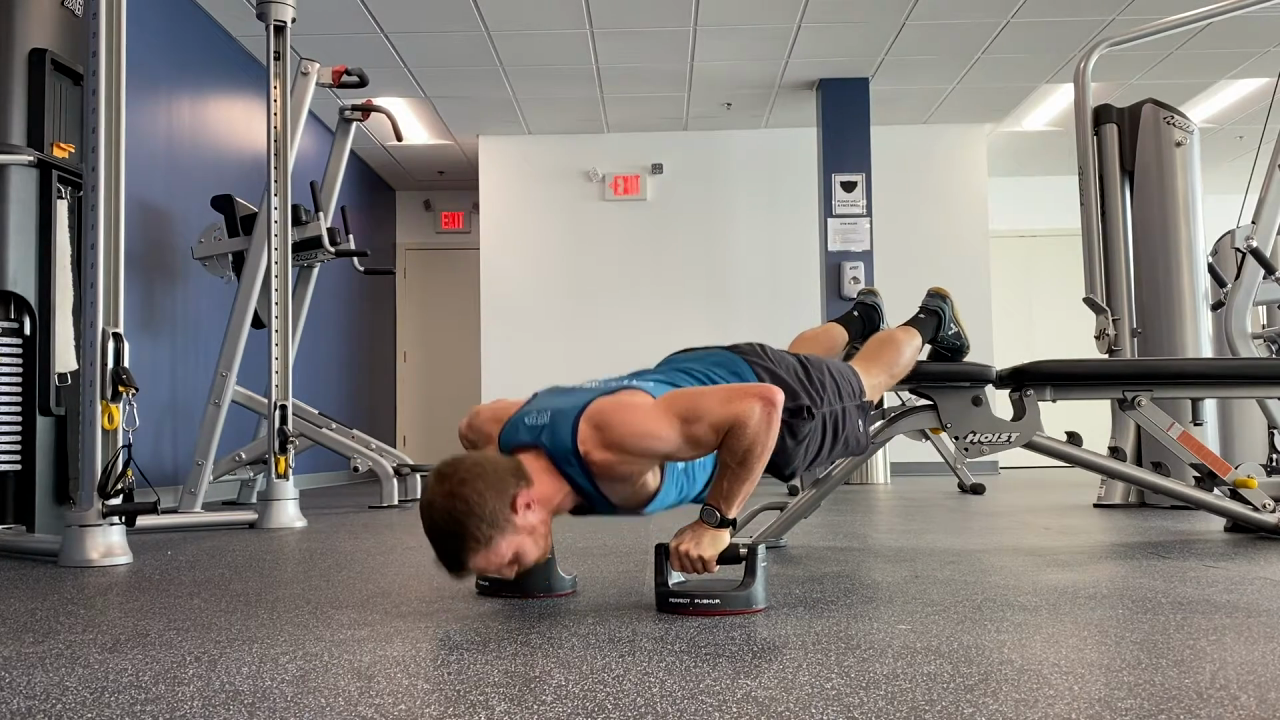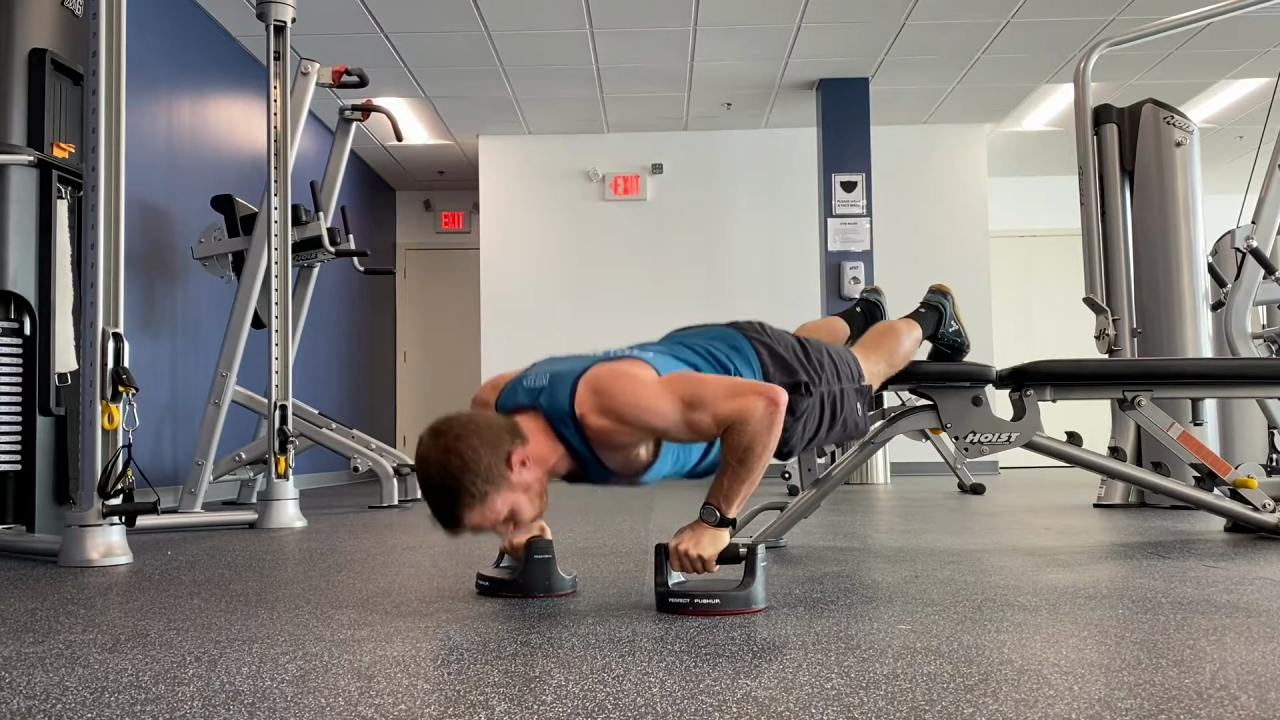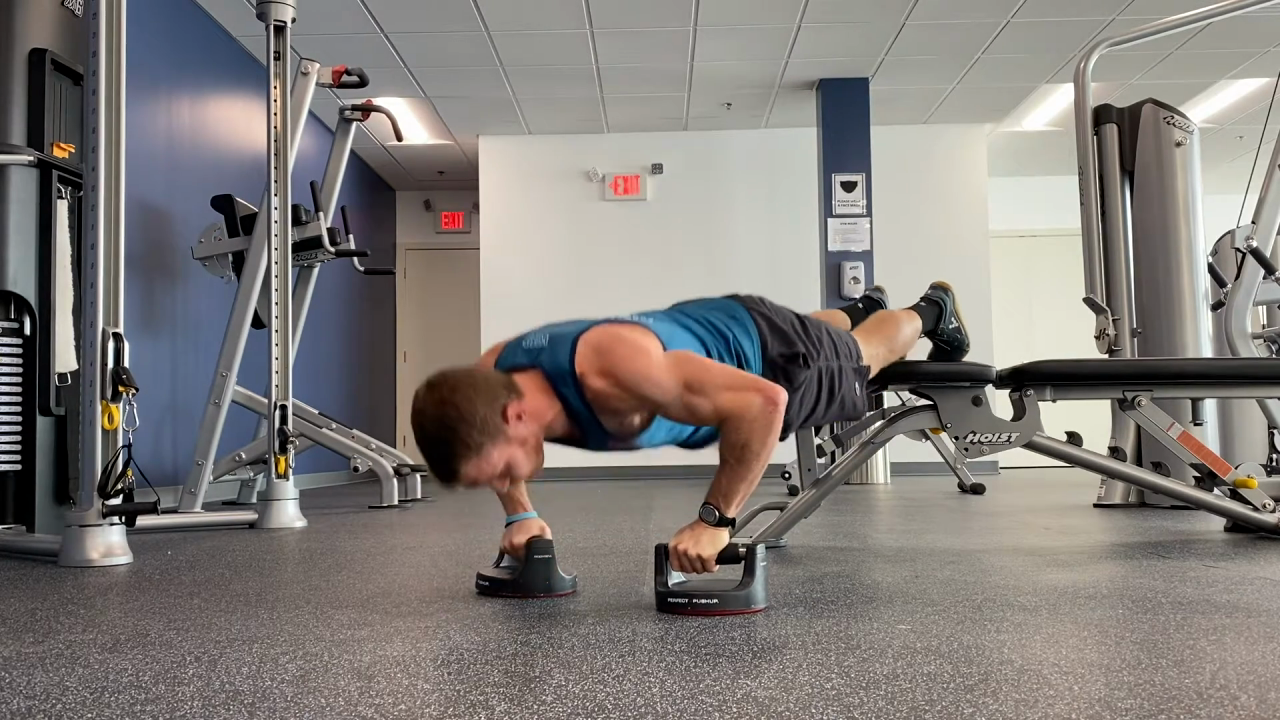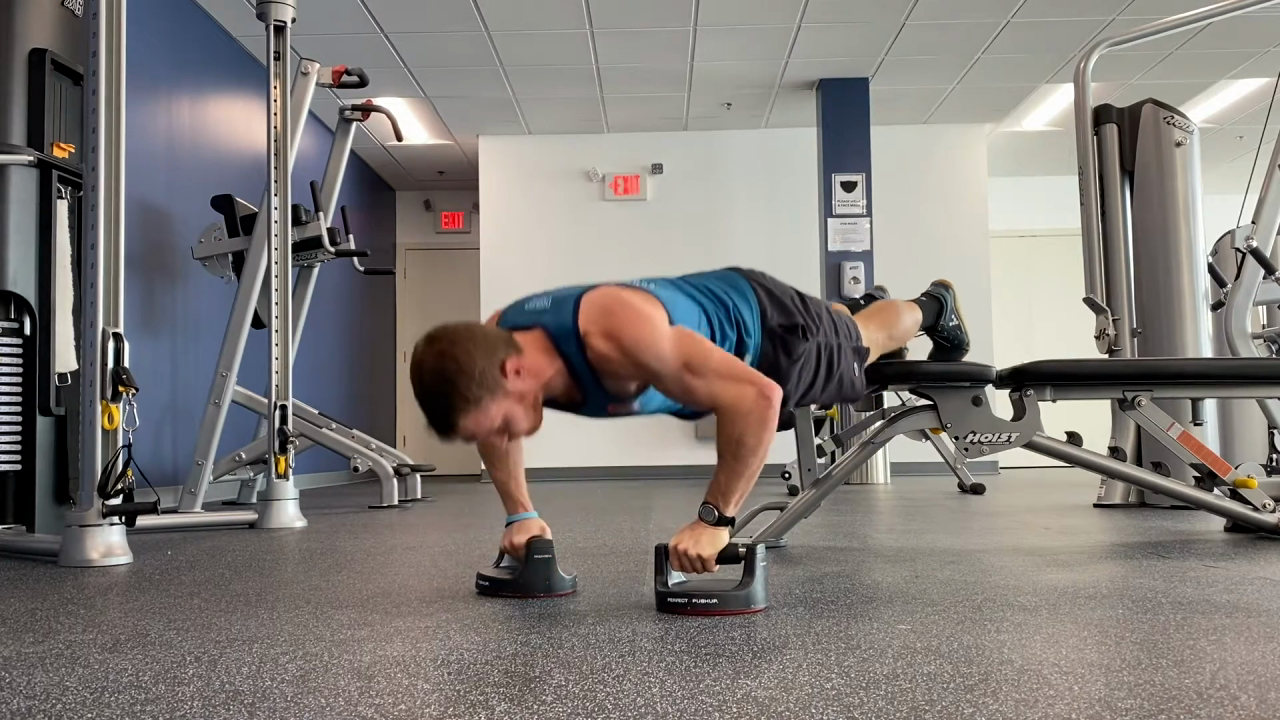
dt=0.1s
person 1, frame 1
left shoulder: (609, 441)
right shoulder: (502, 440)
left elbow: (762, 406)
left wrist: (716, 521)
right wrist: (531, 533)
left hip: (767, 396)
right hip: (697, 386)
left knee: (861, 382)
right knee: (807, 357)
left ankle: (931, 318)
right ankle: (860, 316)
person 1, frame 2
left shoulder: (607, 410)
right shoulder: (499, 407)
left elbow: (767, 403)
left wrist: (716, 520)
right wrist: (526, 520)
left hip: (759, 374)
right hip: (691, 362)
left knee: (860, 371)
right knee: (808, 347)
left ankle: (932, 314)
right ankle: (861, 313)
person 1, frame 3
left shoulder: (609, 372)
right shoulder: (497, 377)
left elbow: (766, 401)
right elbow: (480, 430)
left wrist: (714, 521)
right wrist: (521, 517)
left hip: (759, 355)
right hip: (701, 359)
left knee: (862, 357)
left ankle: (932, 311)
right ankle: (861, 307)
person 1, frame 4
left shoulder: (612, 335)
right shoulder: (497, 341)
left elbow: (760, 397)
right elbow: (491, 435)
left wrist: (714, 520)
right wrist: (521, 515)
left hip: (753, 324)
right hip: (700, 337)
left knee: (860, 344)
left ankle: (933, 307)
right ankle: (857, 304)
